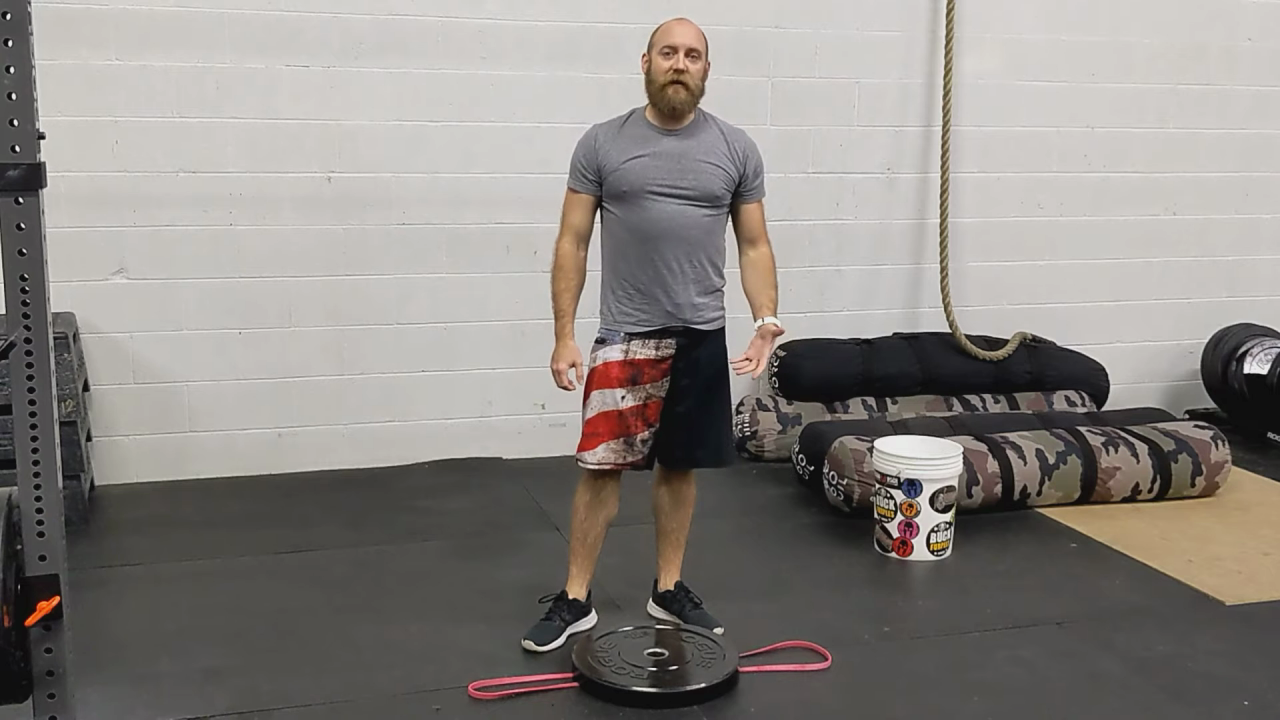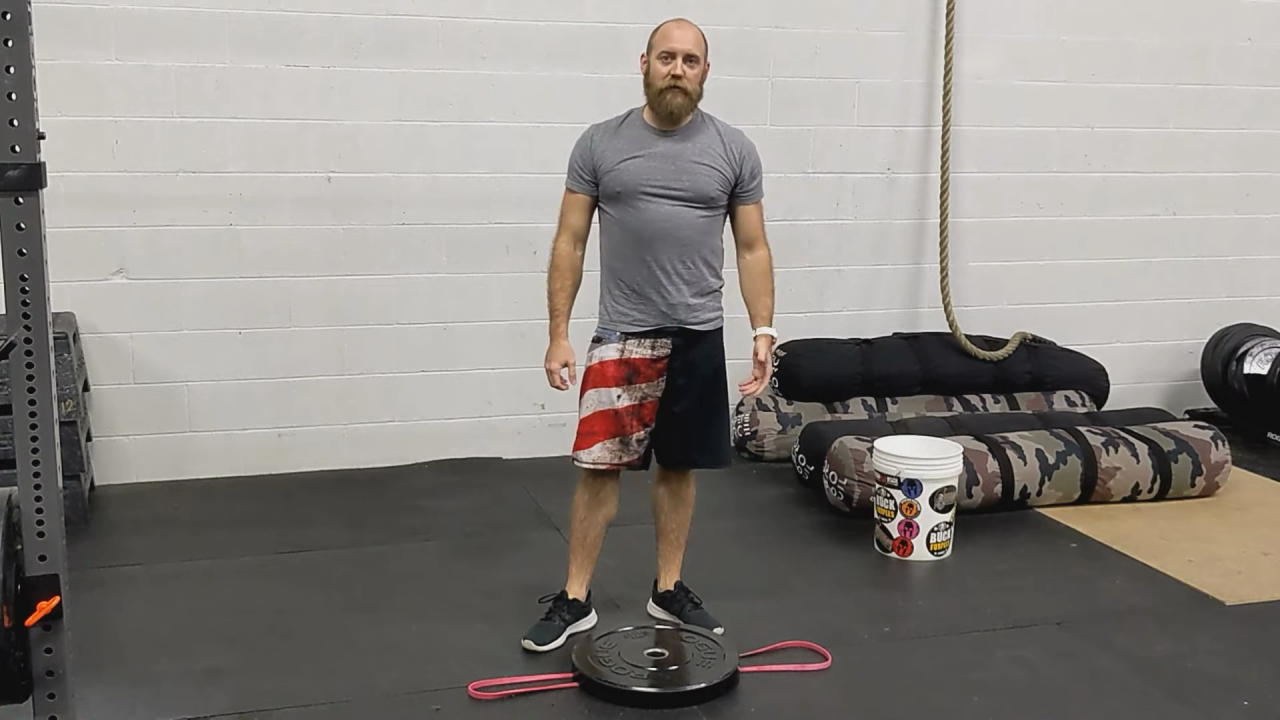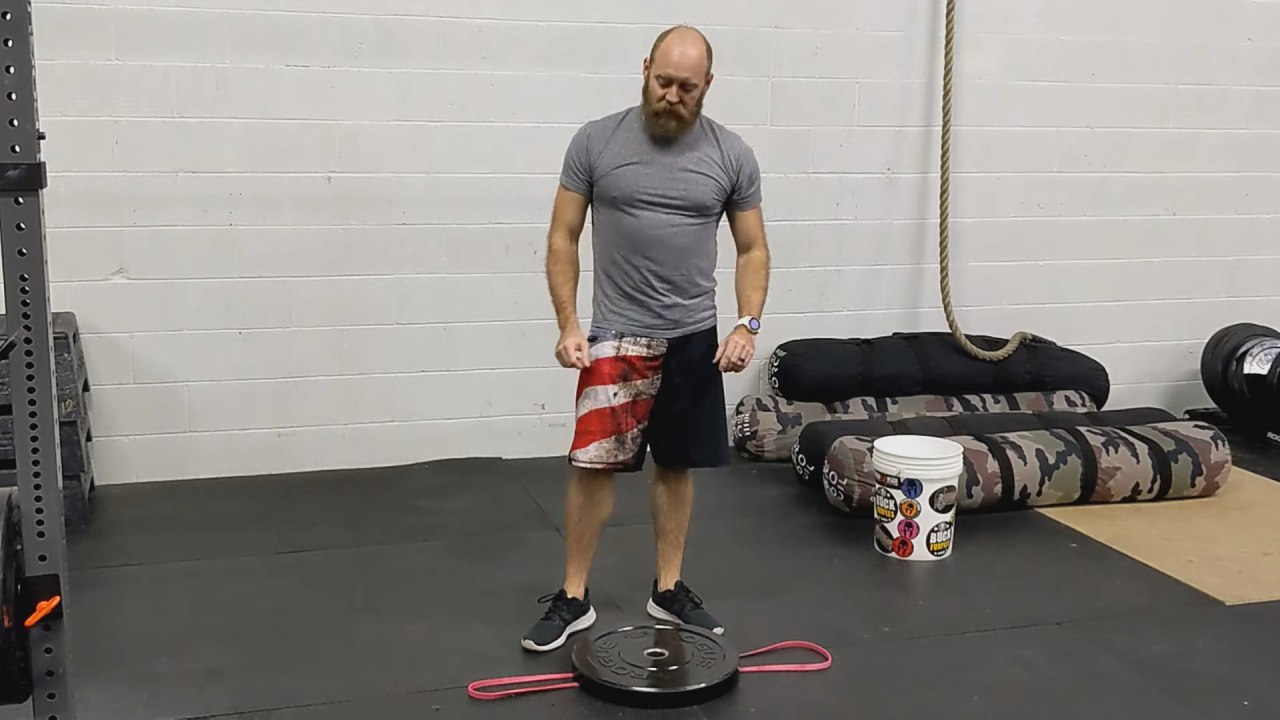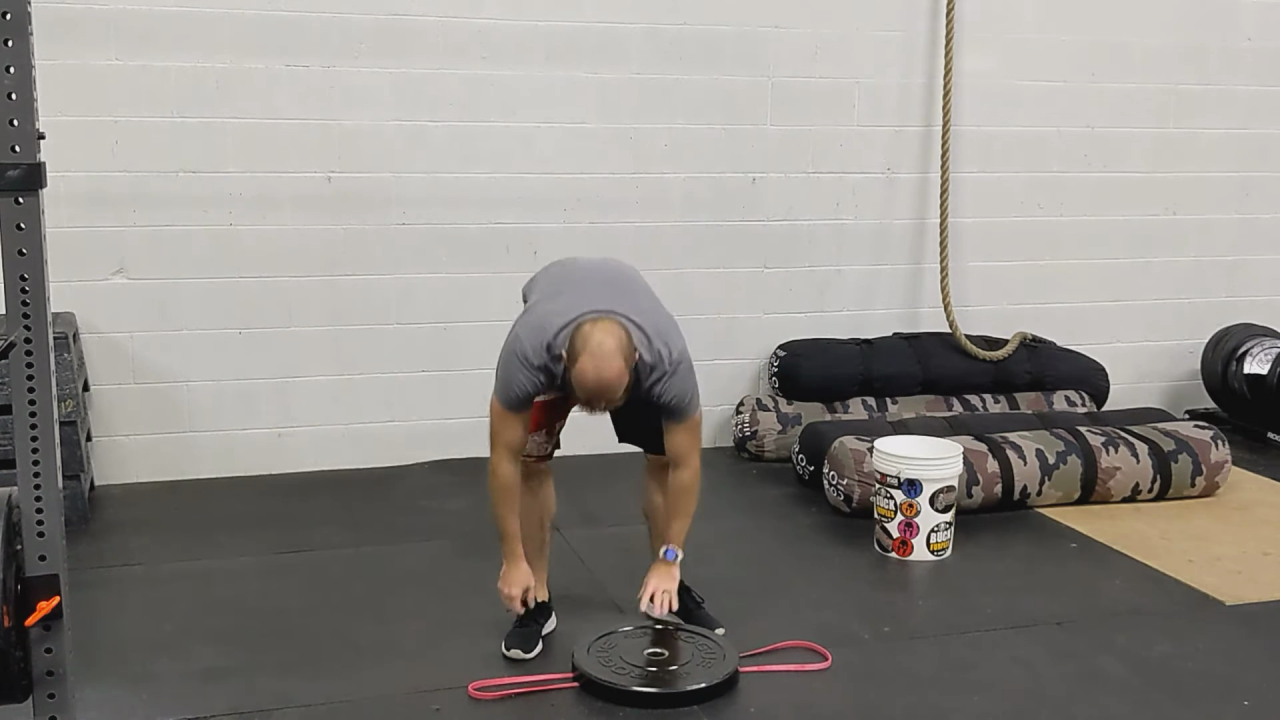
dt=1s
person 1, frame 1
left shoulder: (736, 147)
right shoulder: (602, 143)
left elbow: (754, 244)
right elbow: (572, 243)
left wrist: (766, 321)
right wrist: (563, 334)
left hip: (702, 337)
right hip: (626, 336)
left knee: (680, 466)
right knee: (602, 466)
left ankle: (669, 589)
right ankle: (575, 600)
person 1, frame 2
left shoulder: (734, 149)
right shoulder: (599, 144)
left elbow: (752, 248)
right elbow: (570, 242)
left wrist: (764, 332)
right wrist: (557, 333)
left hip: (699, 336)
right hip: (622, 336)
left knee: (679, 465)
right knee: (600, 465)
left ankle: (669, 589)
right ankle: (574, 600)
person 1, frame 3
left shoulder: (732, 154)
right shoulder: (595, 141)
left elbow: (752, 249)
right elbow: (563, 237)
left wrist: (747, 324)
right wrist: (567, 324)
left hip: (694, 337)
right hip: (617, 337)
left knee: (676, 465)
right knee: (595, 465)
left ankle: (668, 590)
right ankle: (573, 598)
person 1, frame 4
left shoulder: (666, 357)
right shoulder: (529, 352)
left elbow: (685, 465)
right elbow: (504, 459)
left wrist: (668, 561)
right wrist: (514, 560)
left hip: (638, 336)
right hip: (552, 334)
left knee: (663, 456)
right knee: (531, 459)
left ankle: (671, 589)
right ankle: (539, 604)
